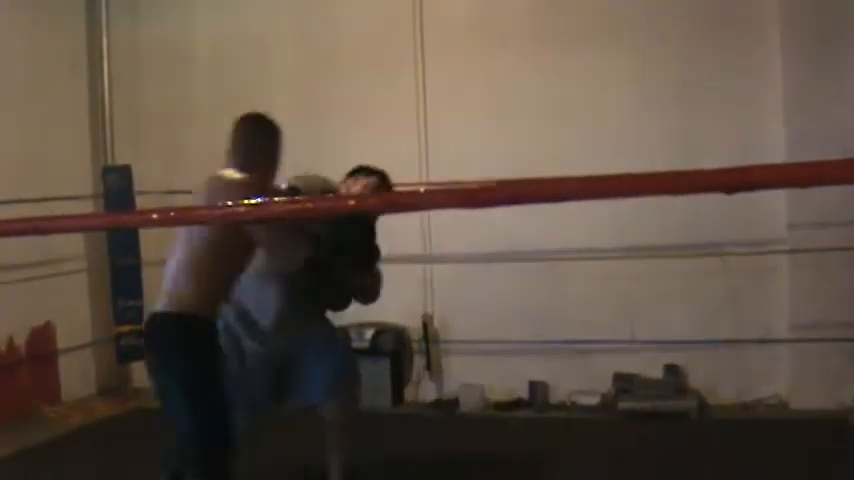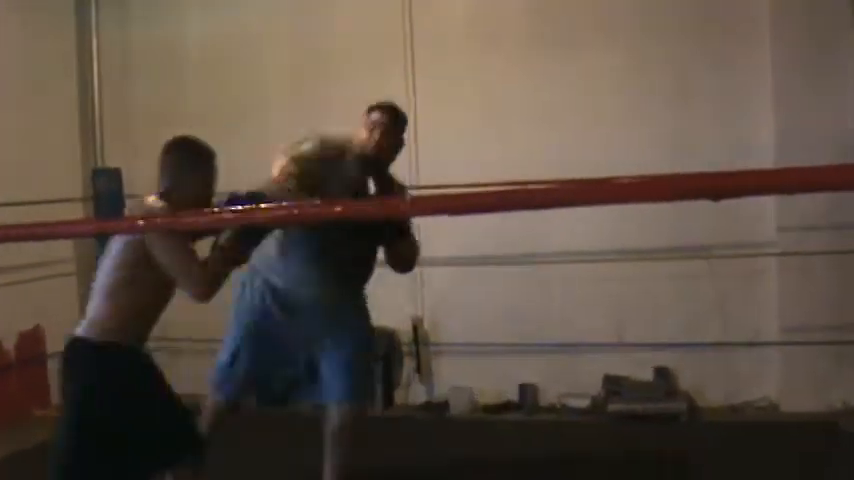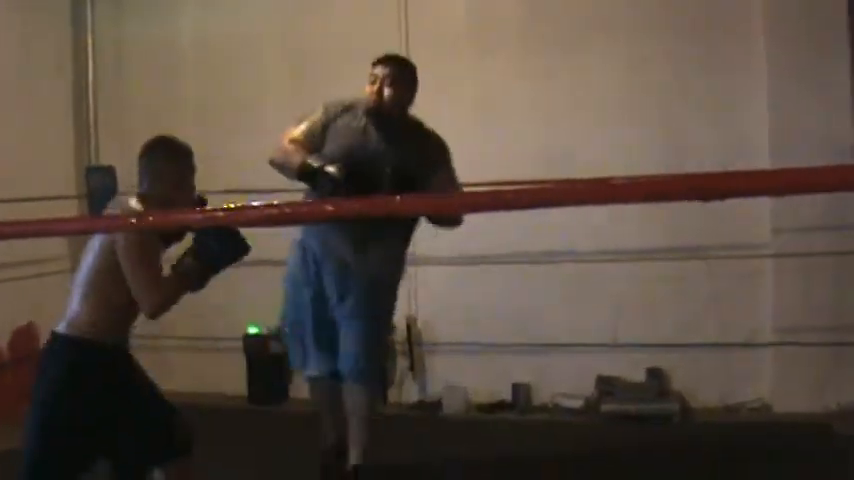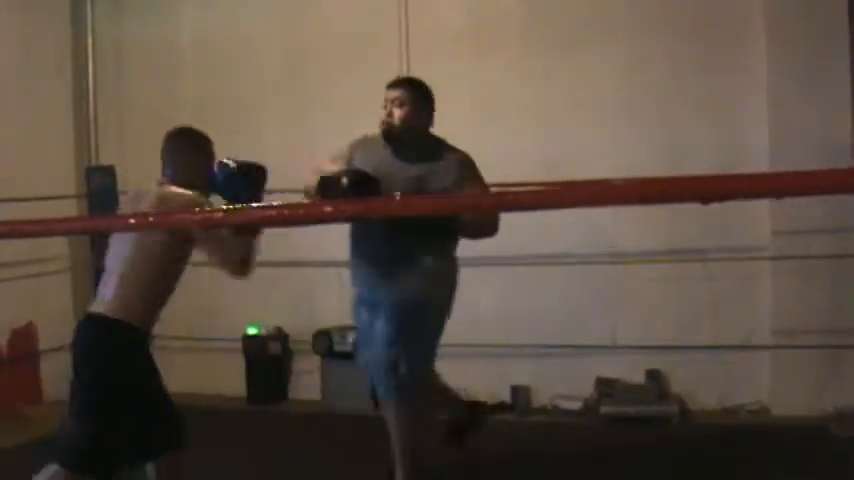
dt=0.2s
person 1, frame 1
left shoulder: (357, 237)
right shoulder: (314, 192)
left elbow: (368, 293)
left wrist: (364, 261)
left hip: (299, 322)
right hip: (241, 309)
left knee: (340, 383)
person 1, frame 2
left shoulder: (392, 194)
right shoulder: (324, 151)
left elbow: (404, 261)
right elbow: (277, 186)
left wrist: (395, 231)
left hip: (338, 299)
right hip: (275, 283)
left knee: (348, 389)
right knee: (234, 377)
person 1, frame 3
left shoulder: (427, 146)
right shoulder: (336, 114)
left elbow: (452, 213)
right elbow: (281, 153)
left wrist: (414, 197)
right wrist: (319, 172)
left hip: (371, 268)
right hip: (313, 252)
left knee: (360, 366)
right knee: (312, 356)
right ankle: (334, 440)
person 1, frame 4
left shoulder: (452, 164)
right shoulder: (364, 148)
left elbow: (488, 222)
right elbow: (313, 184)
left wrist: (433, 217)
right wrist: (332, 185)
left hip: (414, 291)
right hip: (371, 284)
left knee: (395, 382)
right knee: (391, 373)
right ankle: (463, 410)
person 2, frame 1
left shoulder: (215, 186)
right shoulder: (239, 188)
right elbow: (289, 258)
left hip: (170, 327)
right hip: (183, 332)
left knee: (206, 445)
person 2, frame 2
left shoulder: (158, 215)
right shoulder: (156, 218)
right elbow: (200, 287)
right wrist: (235, 247)
left hip: (122, 356)
right hip: (98, 361)
left knee: (184, 446)
person 2, frame 3
left shoulder: (132, 213)
right elbow: (153, 303)
right wrist: (199, 262)
left hip: (110, 357)
right hip: (76, 361)
left knee: (172, 446)
person 2, frame 4
left shoulder: (138, 200)
right shoulder: (187, 203)
right elbow: (239, 265)
left hip: (118, 336)
right hip: (110, 342)
left knee: (165, 437)
